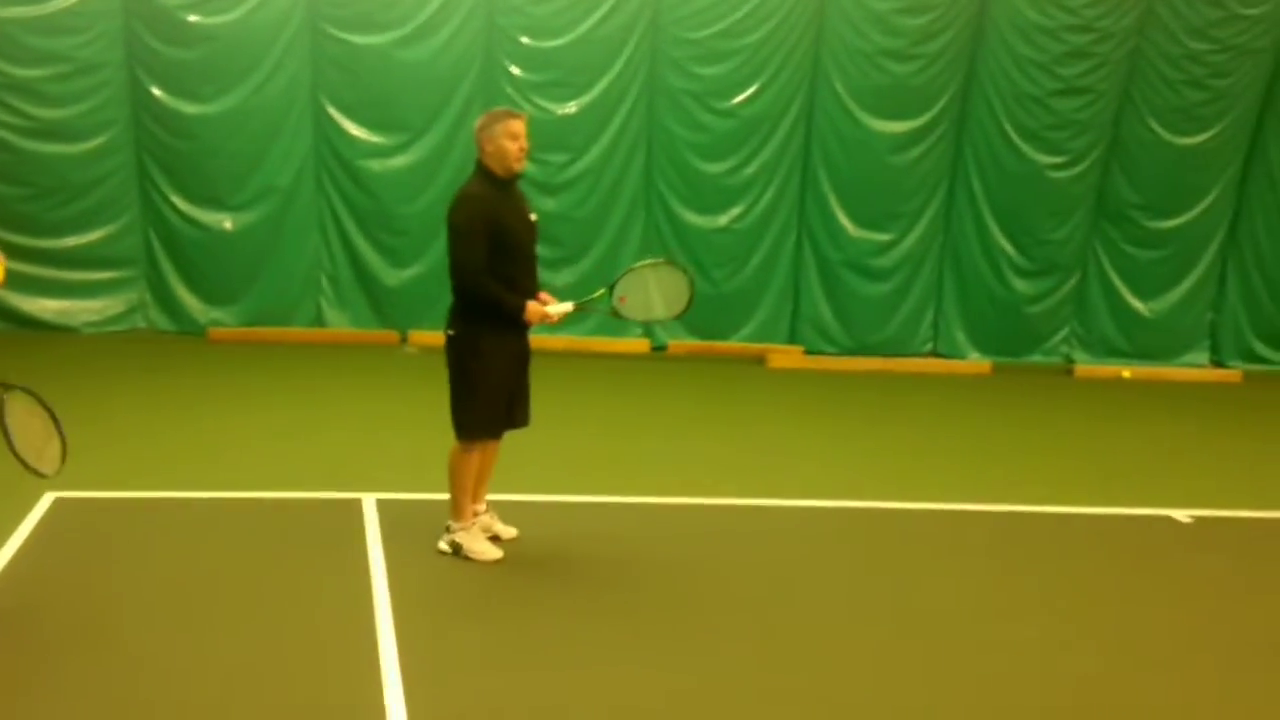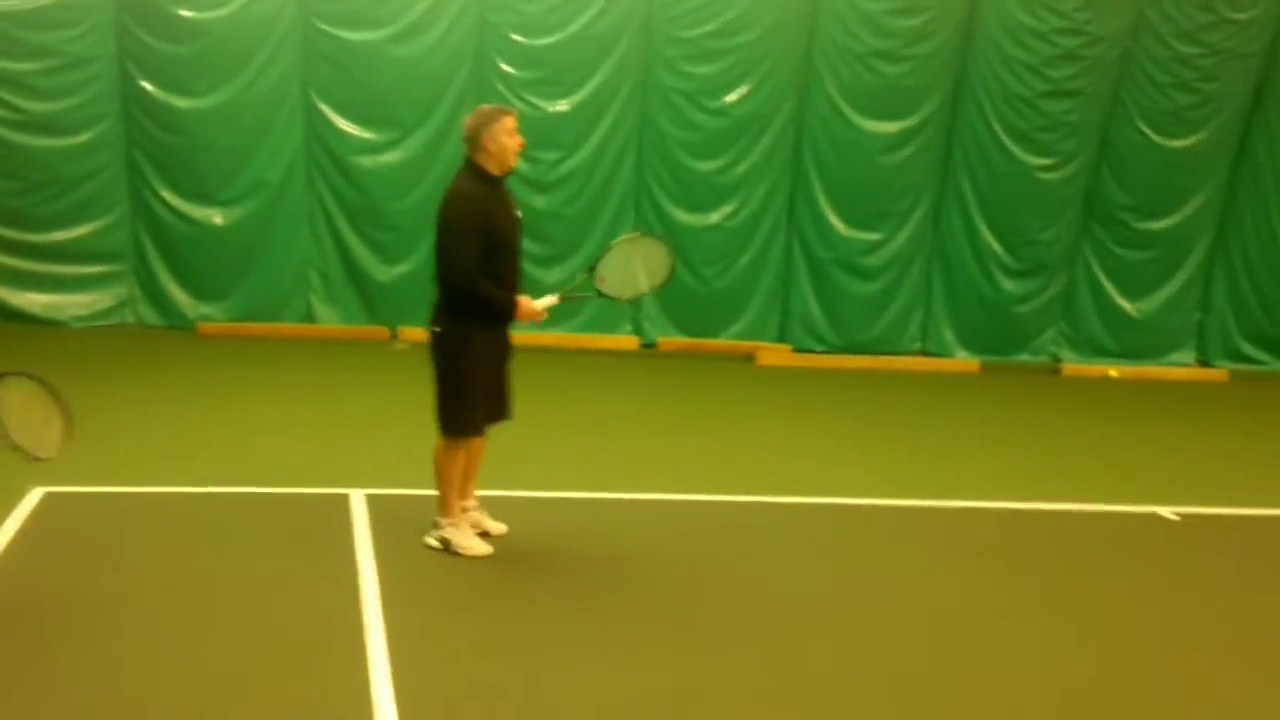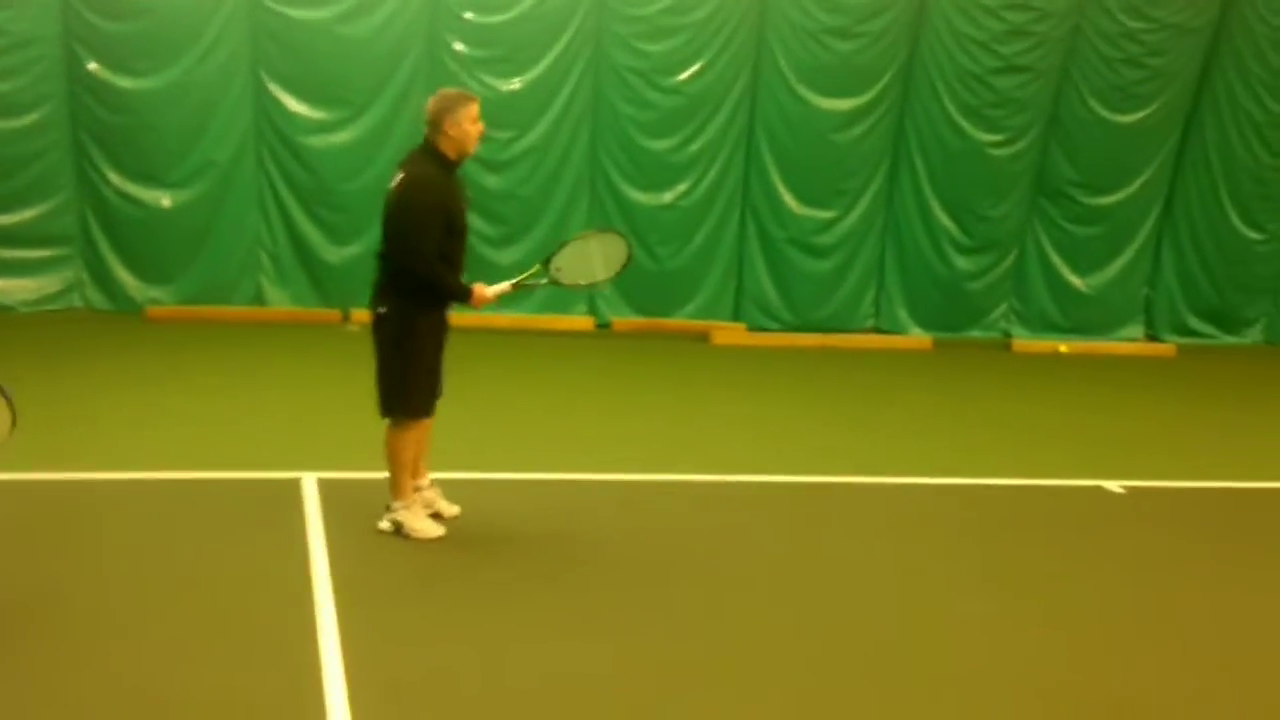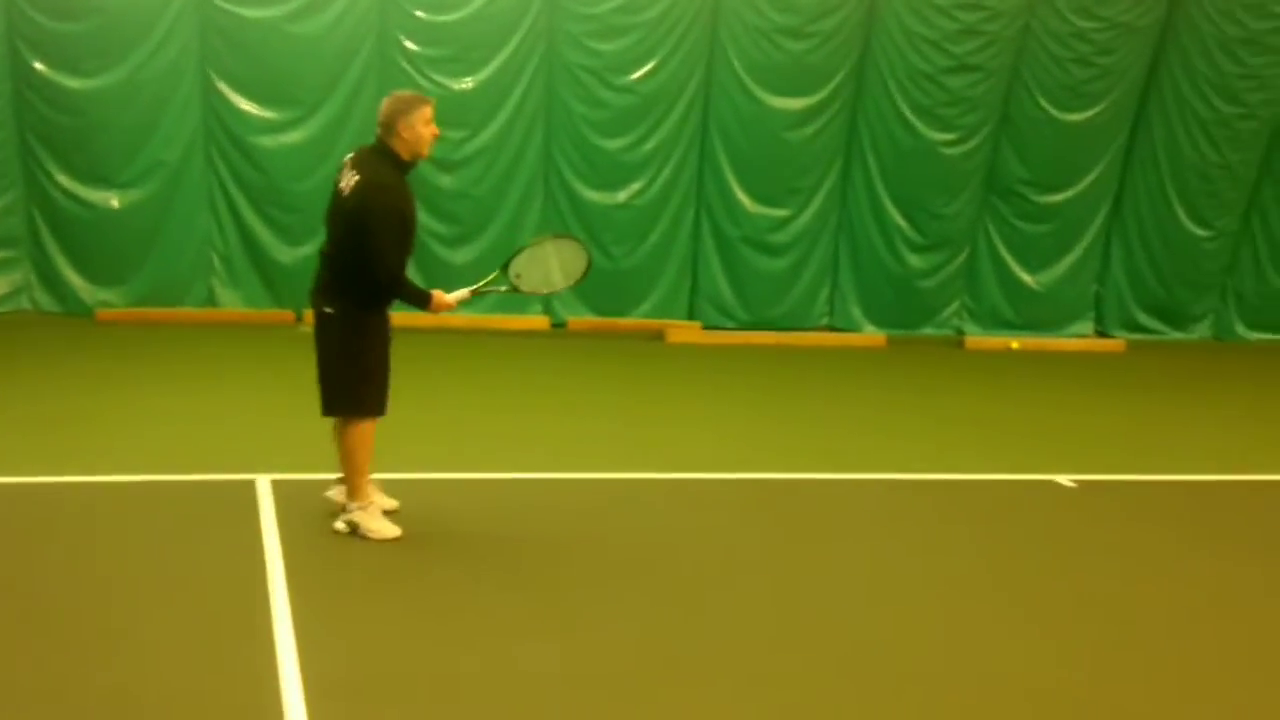
dt=0.3s
person 1, frame 1
left shoulder: (513, 194)
right shoulder: (473, 201)
right elbow: (468, 278)
left wrist: (536, 295)
right wrist: (519, 307)
left hip: (509, 333)
right hip: (478, 335)
left knee: (494, 428)
right knee: (473, 432)
left ankle: (477, 510)
right ankle: (458, 528)
person 1, frame 2
left shoulder: (496, 190)
right shoulder: (465, 198)
right elbow: (460, 276)
left wrist: (515, 299)
right wrist: (510, 305)
left hip: (490, 328)
right hip: (463, 330)
left knee: (479, 423)
right knee: (459, 428)
left ankle: (467, 506)
right ankle: (447, 523)
person 1, frame 3
left shoulder: (429, 166)
right shoulder: (427, 185)
right elbow: (419, 264)
left wrist: (456, 291)
right wrist: (466, 293)
left hip: (418, 304)
right hip: (407, 308)
left knee: (422, 403)
right knee: (408, 409)
left ankle: (419, 486)
right ankle: (400, 507)
person 1, frame 4
left shoulder: (364, 160)
right shoulder: (385, 188)
right elbow: (384, 271)
right wrist: (427, 300)
left hip: (345, 297)
right hip: (353, 307)
left knee: (358, 402)
right knee: (361, 407)
left ankle: (353, 484)
right ankle: (357, 507)
